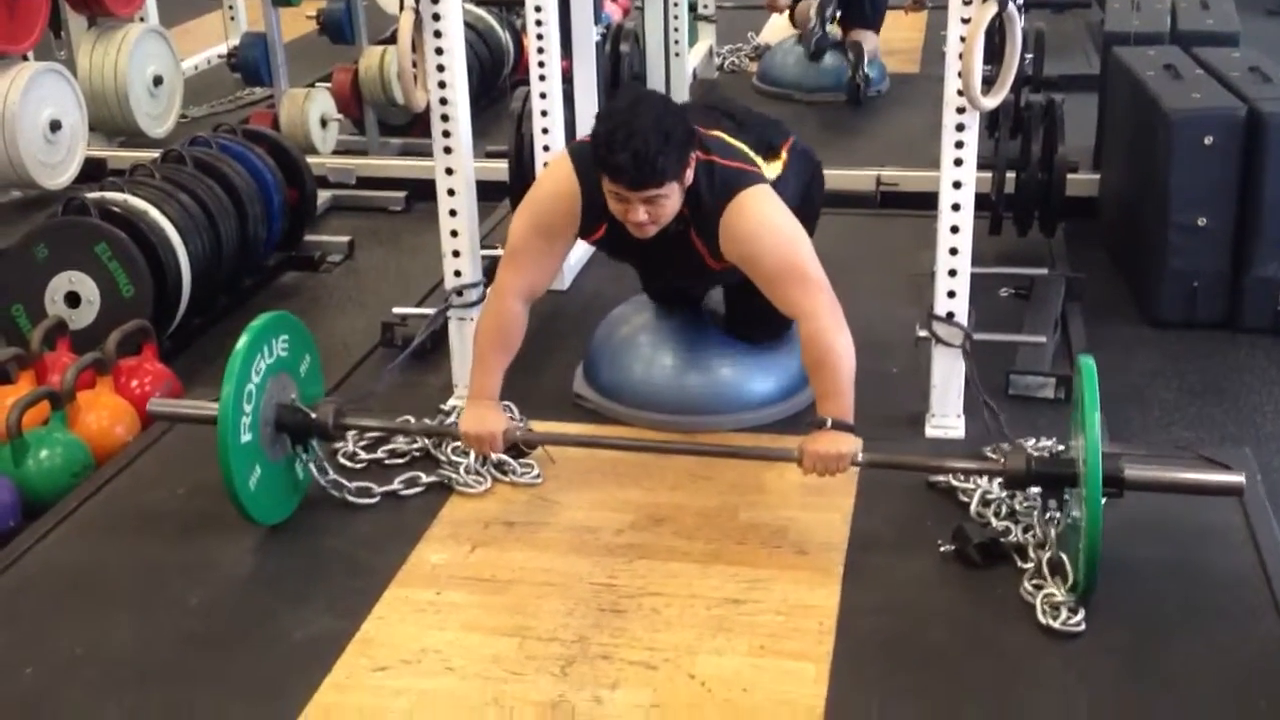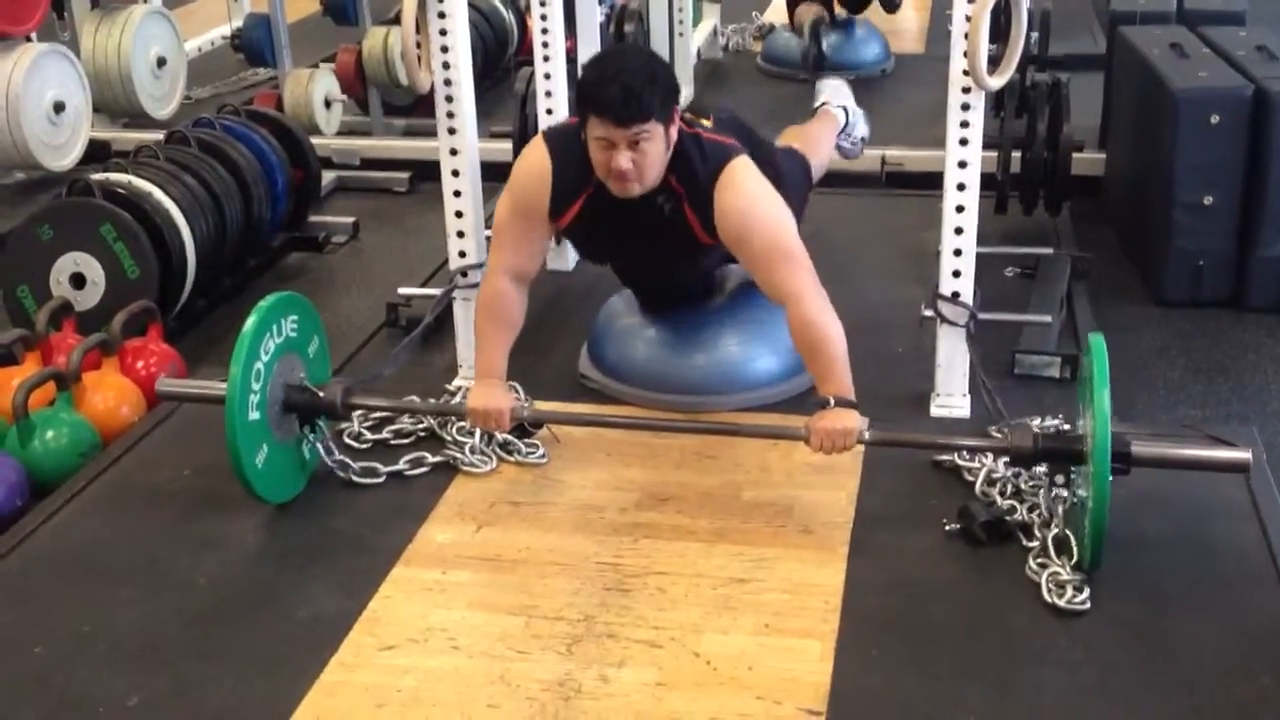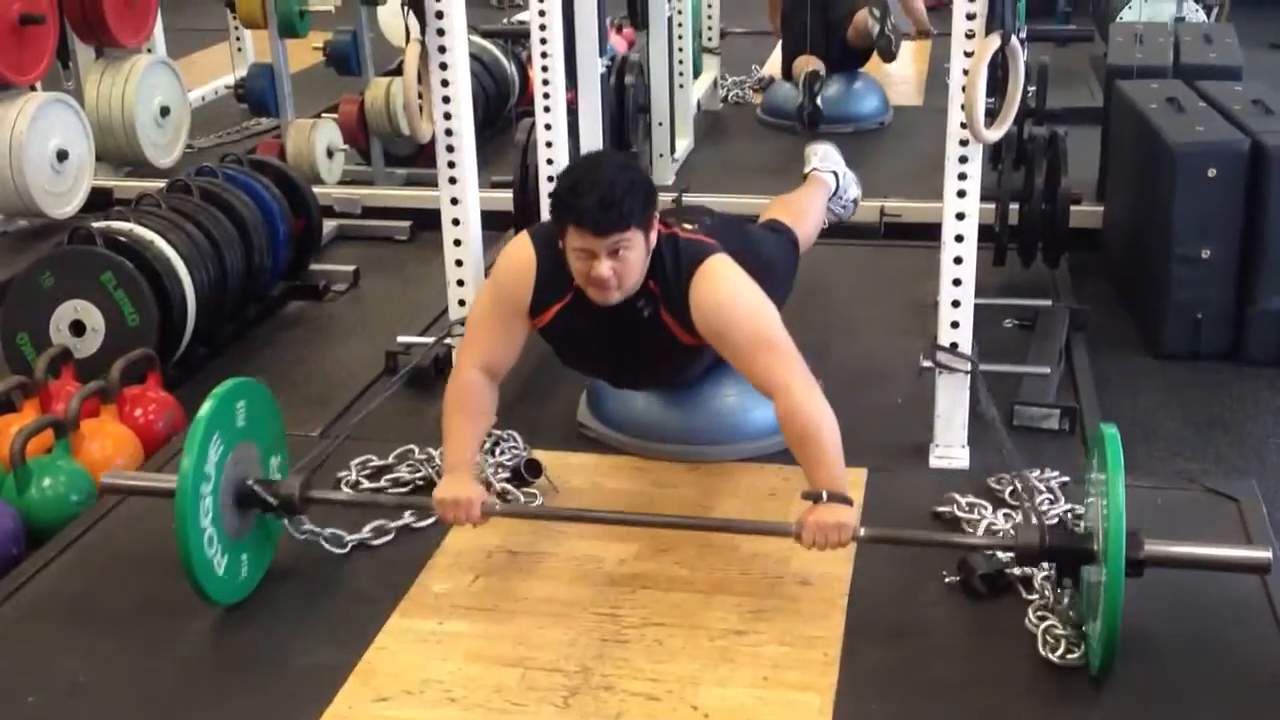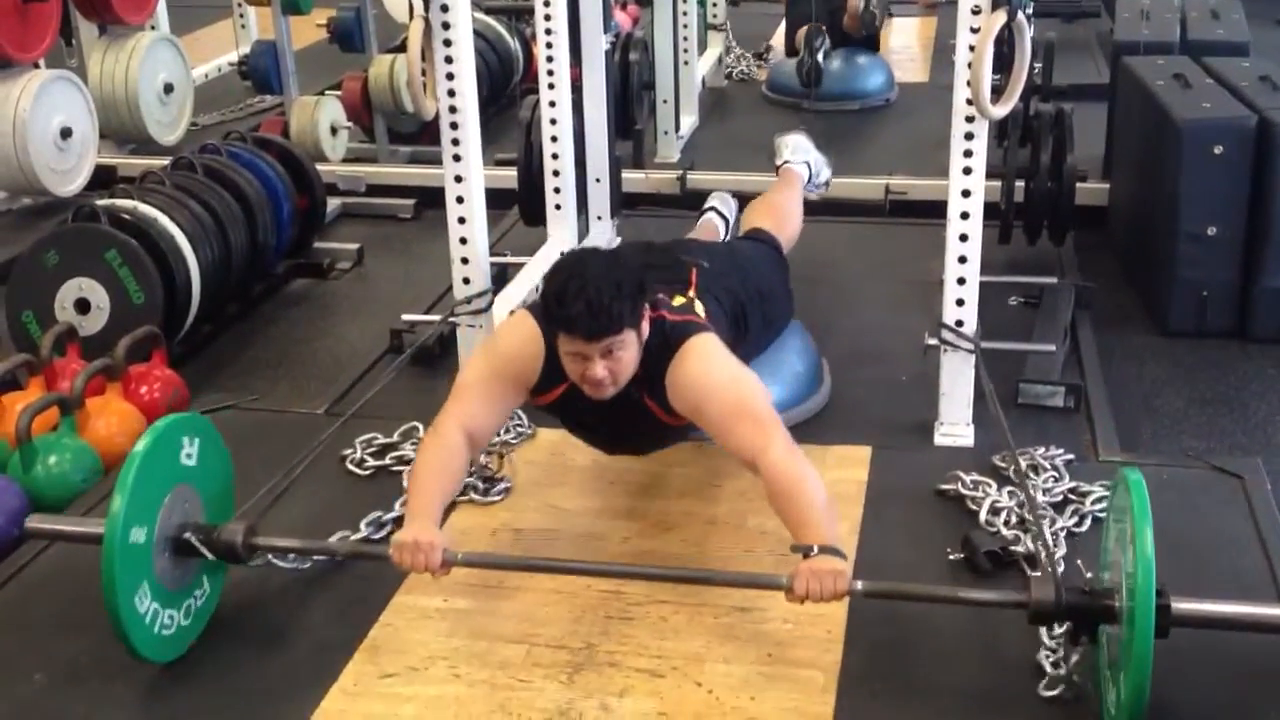
dt=0.7s
person 1, frame 1
left shoulder: (745, 204)
right shoulder: (570, 181)
left elbow: (818, 310)
right elbow: (513, 292)
left wrist: (835, 426)
right wrist: (482, 400)
left knee: (757, 330)
right knee: (672, 298)
person 1, frame 2
left shoulder: (729, 179)
right shoulder: (546, 165)
left elbow: (799, 294)
right elbow: (507, 275)
left wrist: (838, 403)
right wrist: (489, 381)
left knee: (792, 169)
right knee: (669, 306)
left ankle: (833, 113)
person 1, frame 3
left shoulder: (710, 280)
right shoulder: (528, 265)
left elbow: (792, 386)
right elbow: (476, 371)
left wrist: (831, 498)
right wrist: (459, 473)
left hip: (730, 257)
left knee: (776, 239)
left ankle: (824, 176)
person 1, frame 4
left shoulder: (691, 359)
right shoulder: (528, 340)
left elbow: (774, 452)
right elbow: (456, 429)
left wrist: (821, 551)
right wrist: (421, 523)
left hip: (732, 288)
right hip: (641, 267)
left knee: (760, 247)
left ankle: (795, 165)
right ankle: (714, 219)
